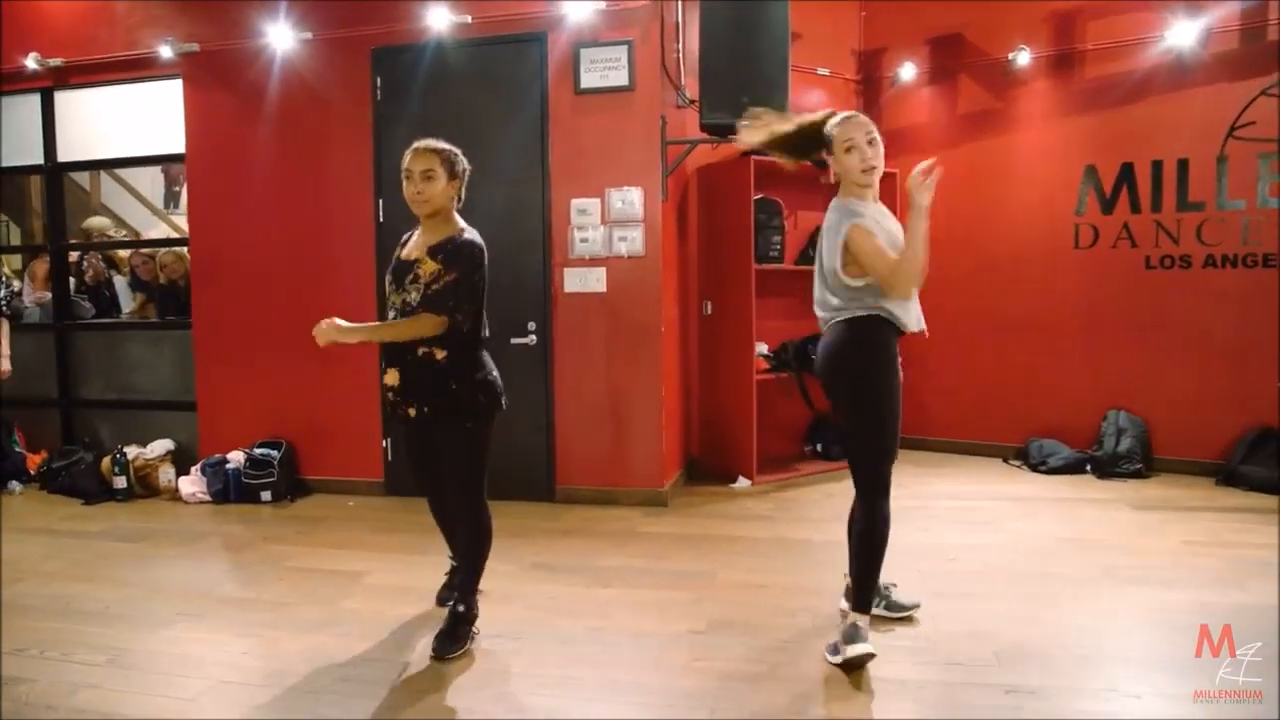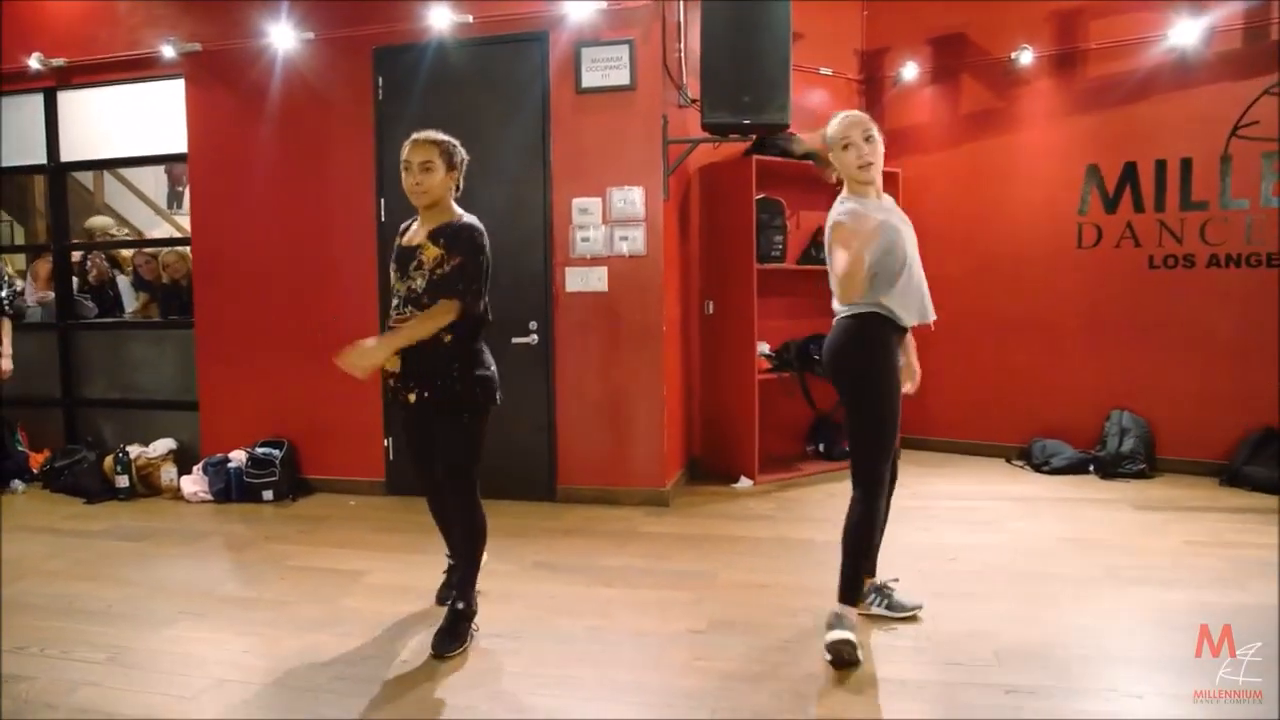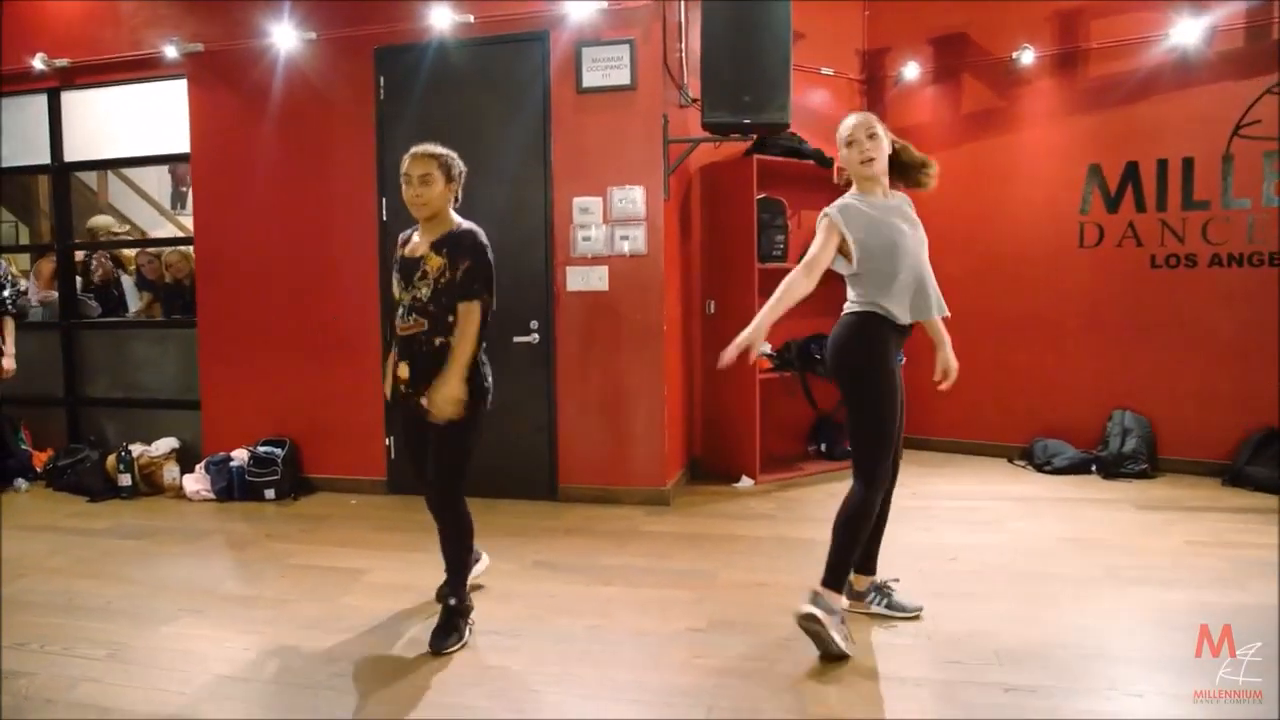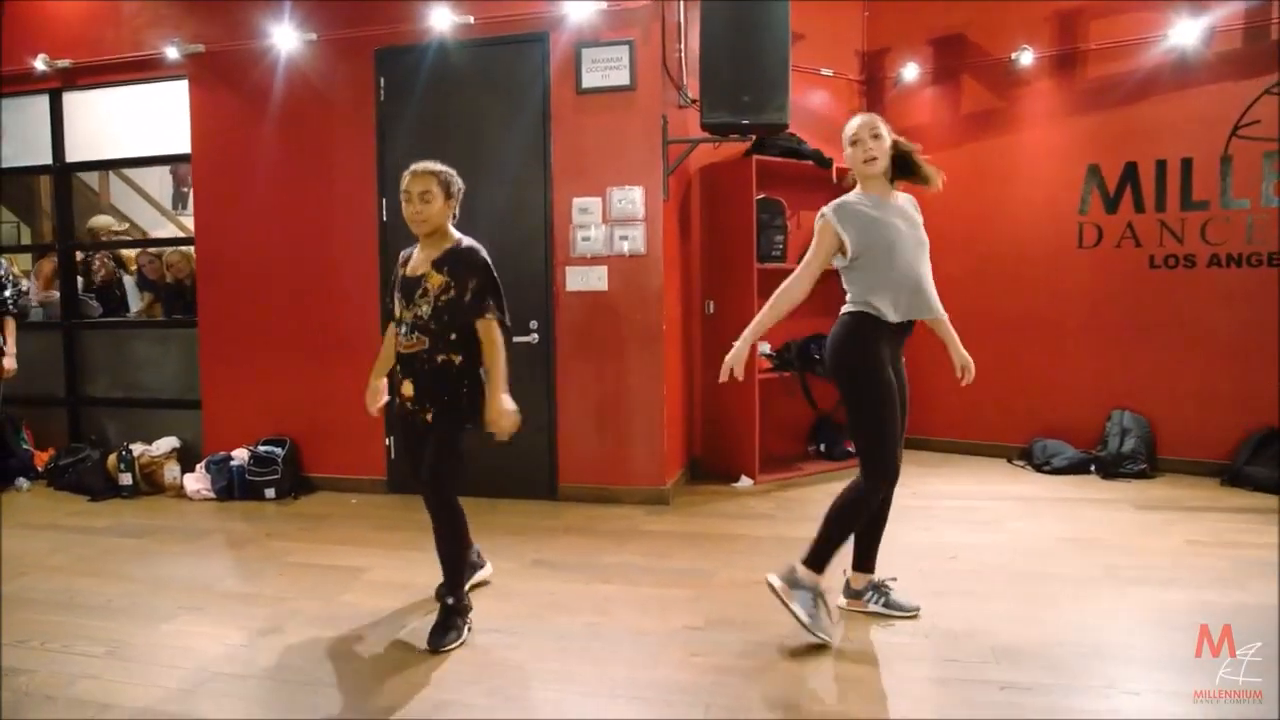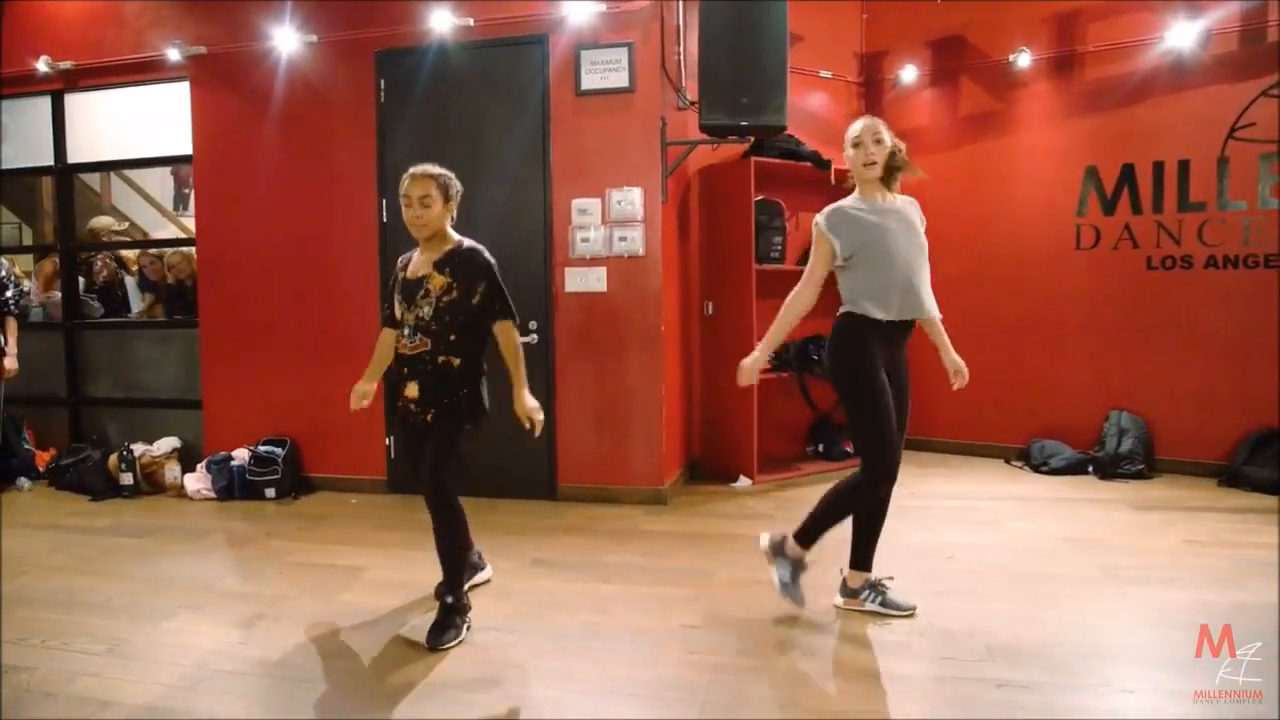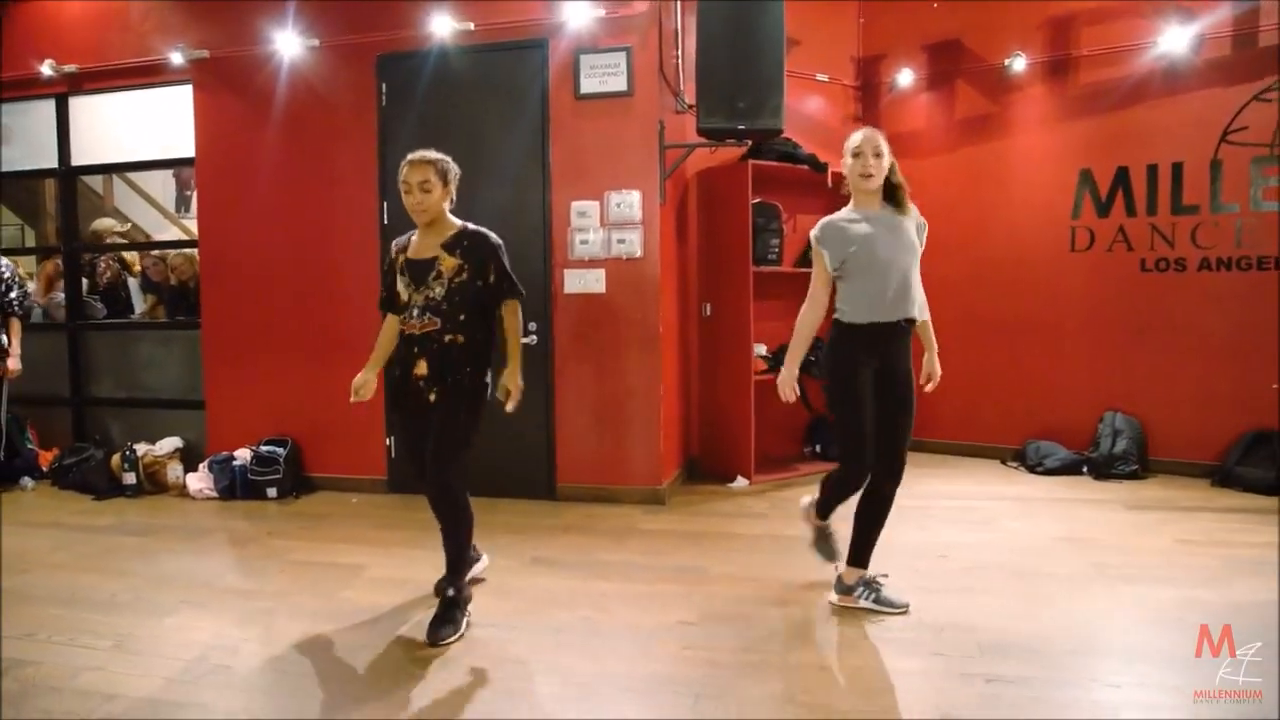
dt=0.1s
person 1, frame 1
left shoulder: (859, 207)
right shoulder: (856, 217)
right elbow: (905, 284)
right wrist: (917, 209)
left hip: (846, 348)
right hip: (862, 351)
left knee: (871, 476)
right knee: (872, 484)
left ankle: (865, 588)
right ankle: (854, 624)
person 1, frame 2
left shoulder: (887, 206)
right shoulder: (847, 215)
right elbow: (847, 291)
left wrist: (906, 347)
right wrist: (855, 239)
left hip: (868, 346)
right hip: (865, 346)
left knee: (880, 473)
right knee: (870, 480)
left ankle: (865, 584)
right ankle: (844, 614)
person 1, frame 3
left shoulder: (901, 205)
right shoulder: (843, 214)
left elbow: (914, 284)
right elbow: (803, 277)
left wrist: (942, 343)
right wrist: (755, 328)
left hip: (887, 345)
right hip: (863, 343)
left knee: (884, 471)
right knee: (872, 475)
left ankle: (862, 583)
right ankle: (825, 598)
person 1, frame 4
left shoulder: (908, 207)
right shoulder: (840, 214)
left elbow: (918, 282)
right elbow: (801, 280)
left wrist: (955, 343)
right wrist: (748, 336)
left hip: (889, 345)
right hip: (861, 342)
left knee: (886, 470)
right knee: (876, 472)
left ankle: (861, 582)
right ankle: (803, 576)
person 1, frame 5
left shoulder: (910, 212)
right shoulder: (836, 218)
left elbow: (921, 286)
right elbow: (806, 291)
left wrist: (946, 348)
right wrist: (763, 349)
left hip: (895, 344)
right hip: (856, 341)
left knee: (886, 470)
right knee: (877, 465)
left ankle: (857, 581)
right ankle: (790, 548)
person 1, frame 6
left shoulder: (911, 220)
right shoulder: (832, 230)
right elbow: (816, 304)
left wrist: (931, 351)
right wrist: (790, 365)
left hip: (895, 348)
right hip: (849, 346)
left knee: (890, 470)
right knee: (858, 464)
left ankle: (854, 577)
right ankle: (817, 513)
person 2, frame 1
left shoulder: (465, 249)
right shoulder: (408, 243)
left elbow: (431, 323)
left wrist: (356, 334)
left hip: (462, 392)
right hip: (416, 391)
left knee: (467, 494)
right knee: (435, 487)
left ankle: (465, 607)
right ankle: (462, 564)
person 2, frame 2
left shoulder: (466, 233)
right shoulder: (406, 233)
left elbow: (448, 308)
left wrist: (383, 344)
right wrist: (389, 350)
left hip: (458, 383)
right hip: (416, 382)
left knee: (459, 488)
right knee: (432, 483)
left ankle: (462, 604)
right ankle: (459, 561)
person 2, frame 3
left shoulder: (467, 241)
right shoulder: (406, 242)
left elbow: (470, 312)
left wrist: (454, 375)
right wrist: (394, 363)
left hip: (455, 386)
right hip: (411, 383)
left knee: (444, 487)
right knee: (429, 485)
left ankle: (457, 603)
right ankle: (466, 557)
person 2, frame 4
left shoulder: (469, 258)
right shoulder: (406, 259)
left elbow: (489, 327)
left wrist: (499, 392)
right wrist: (379, 375)
left hip: (453, 396)
right hip: (413, 395)
left knee: (439, 489)
right knee: (431, 489)
left ankle: (456, 603)
right ankle: (468, 560)
person 2, frame 5
left shoulder: (470, 260)
right shoulder: (402, 265)
left elbow: (504, 324)
left wrist: (522, 390)
right wrist: (371, 379)
left hip: (454, 395)
right hip: (411, 393)
left knee: (439, 487)
right knee: (430, 485)
left ankle: (455, 601)
right ankle: (468, 559)
person 2, frame 6
left shoulder: (478, 243)
right shoulder: (400, 249)
left elbow: (509, 302)
right elbow: (395, 316)
left wrist: (513, 366)
right wrist: (372, 369)
left hip: (460, 377)
right hip: (412, 379)
left knee: (443, 475)
right knee: (428, 475)
left ankle: (456, 593)
right ankle: (465, 554)
